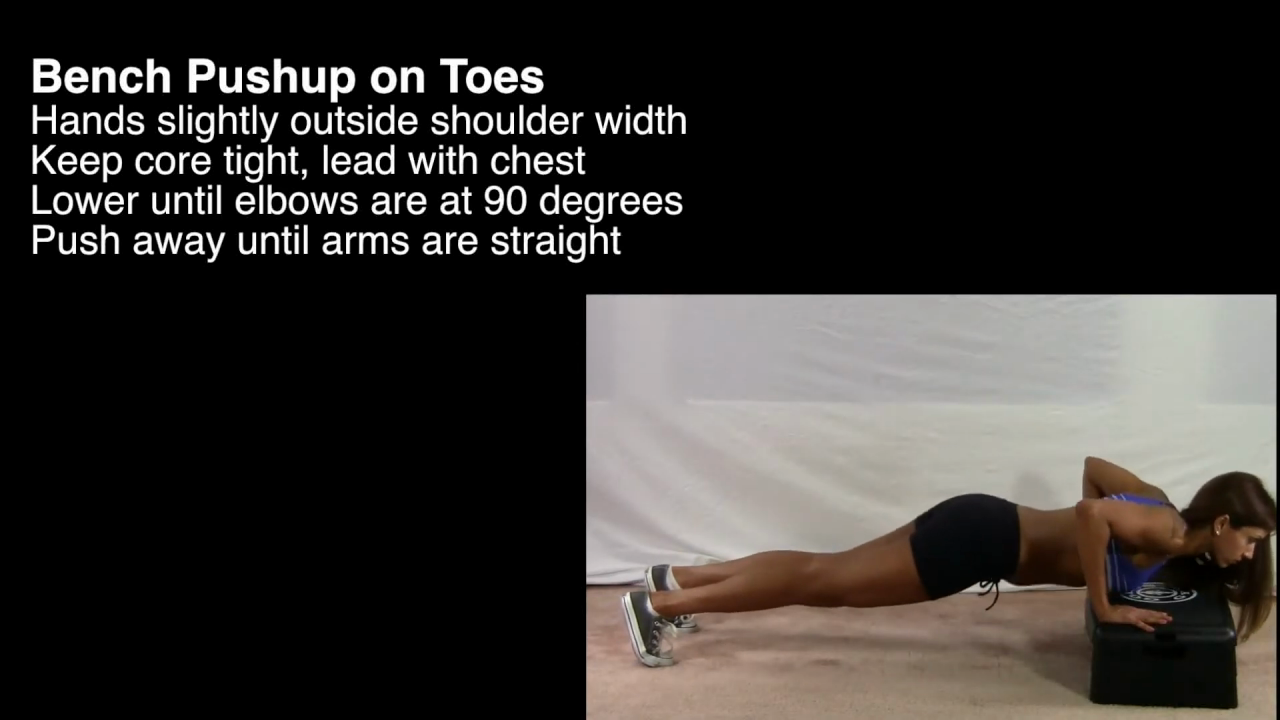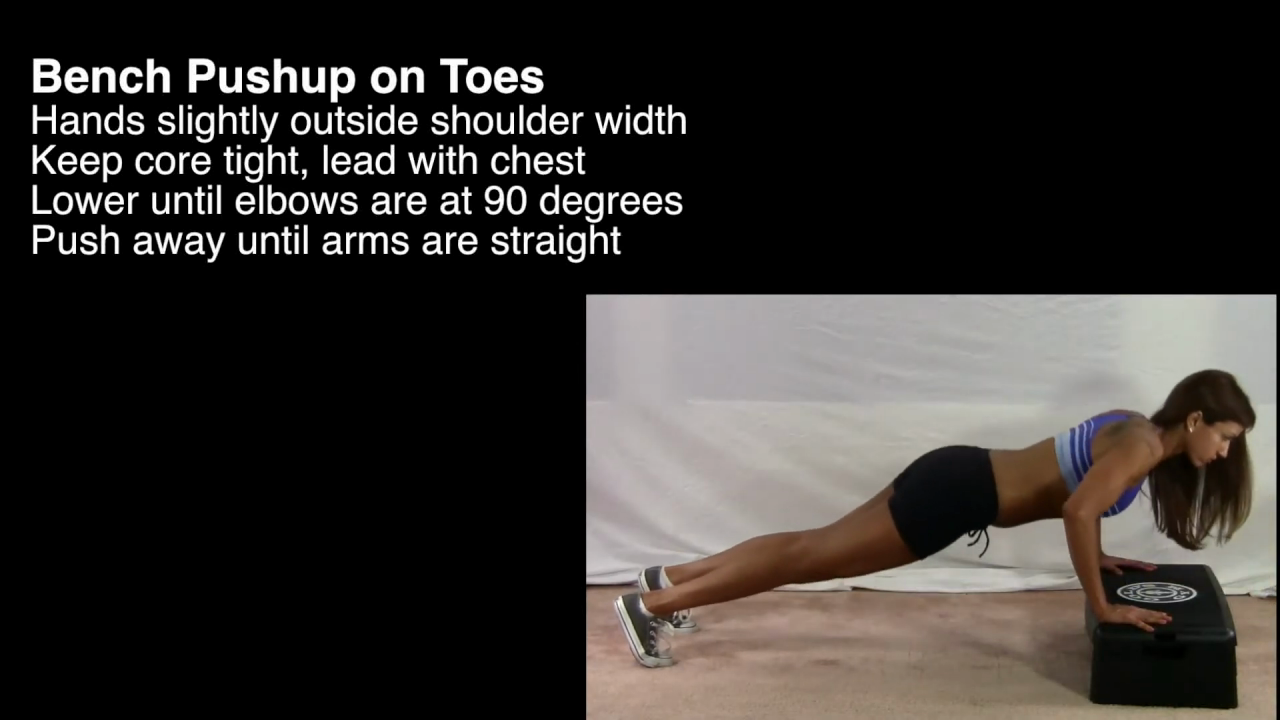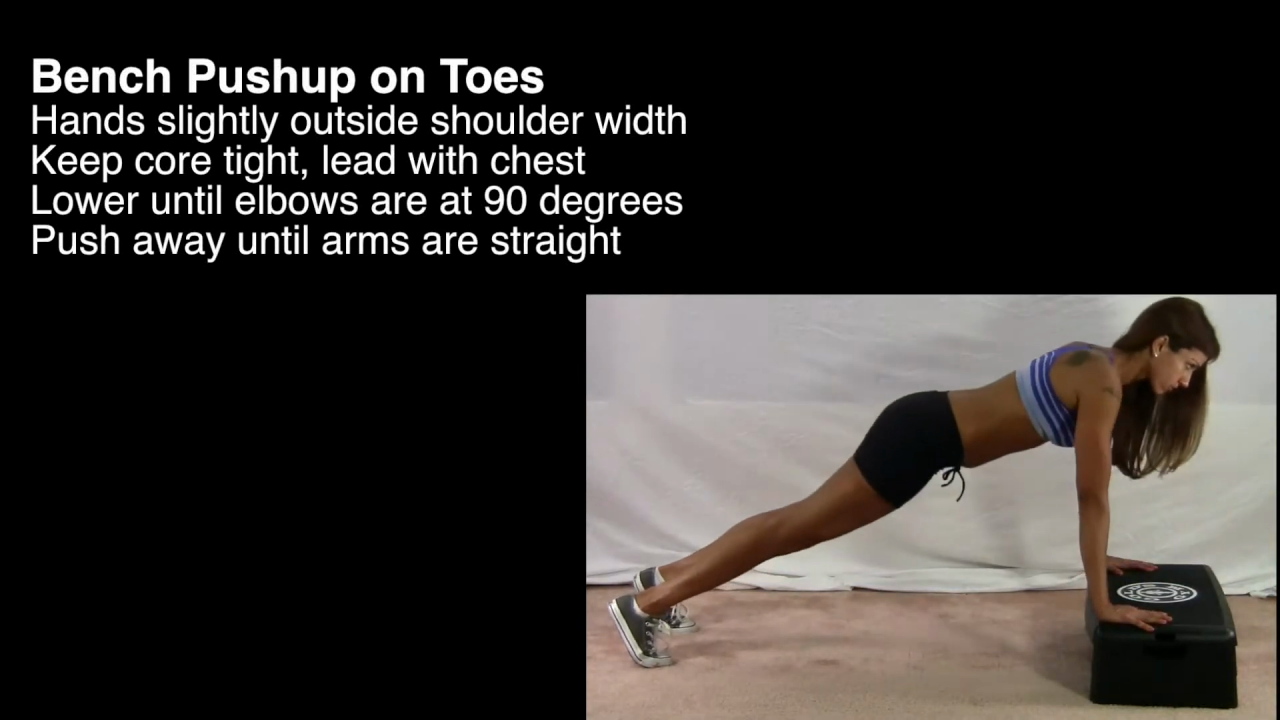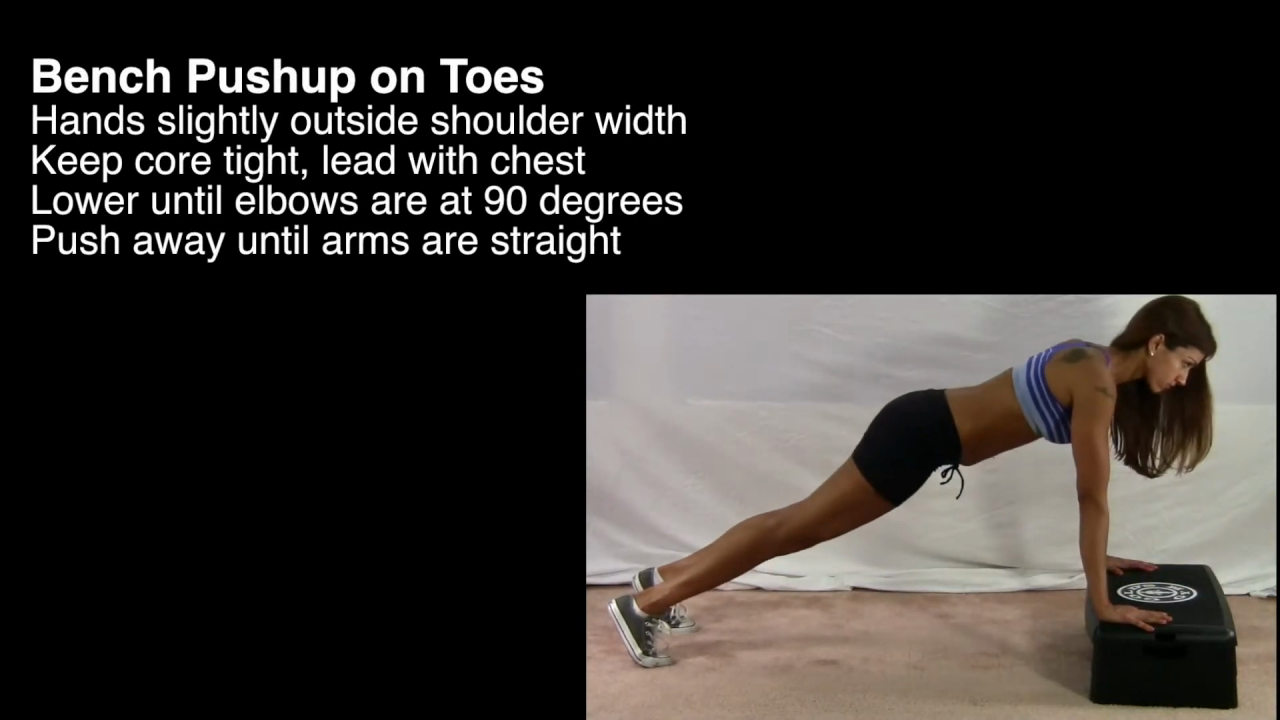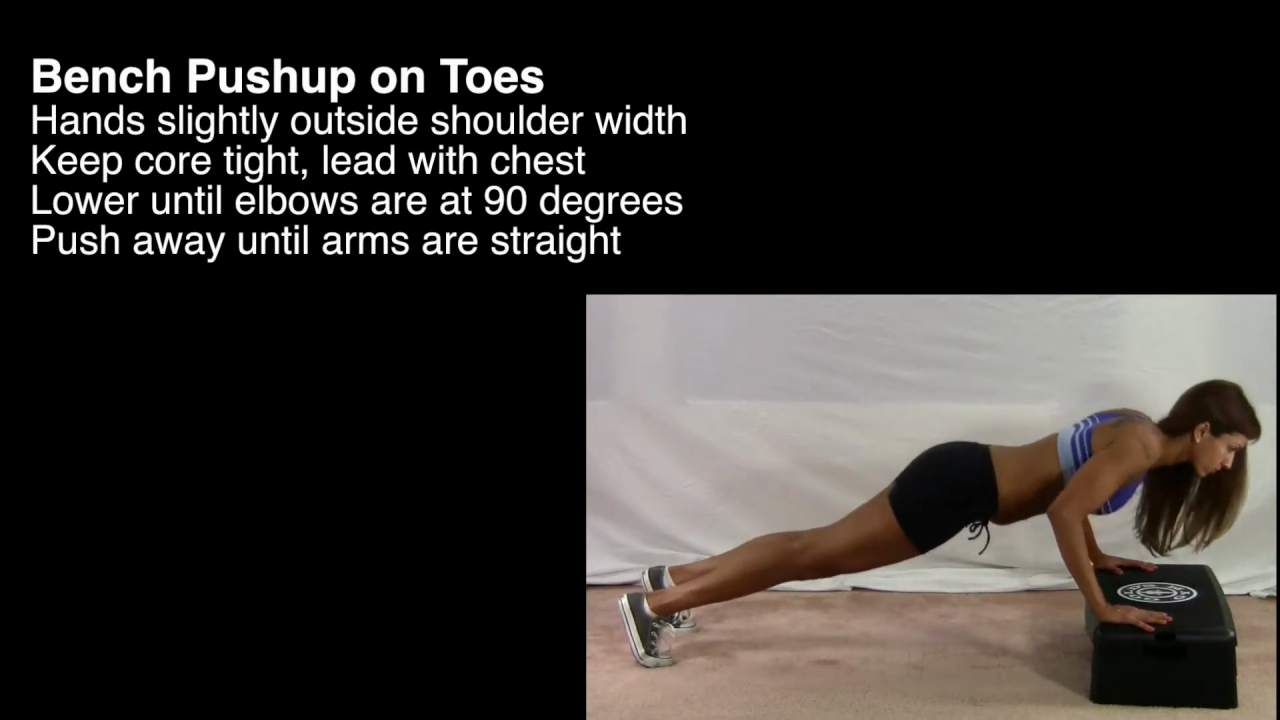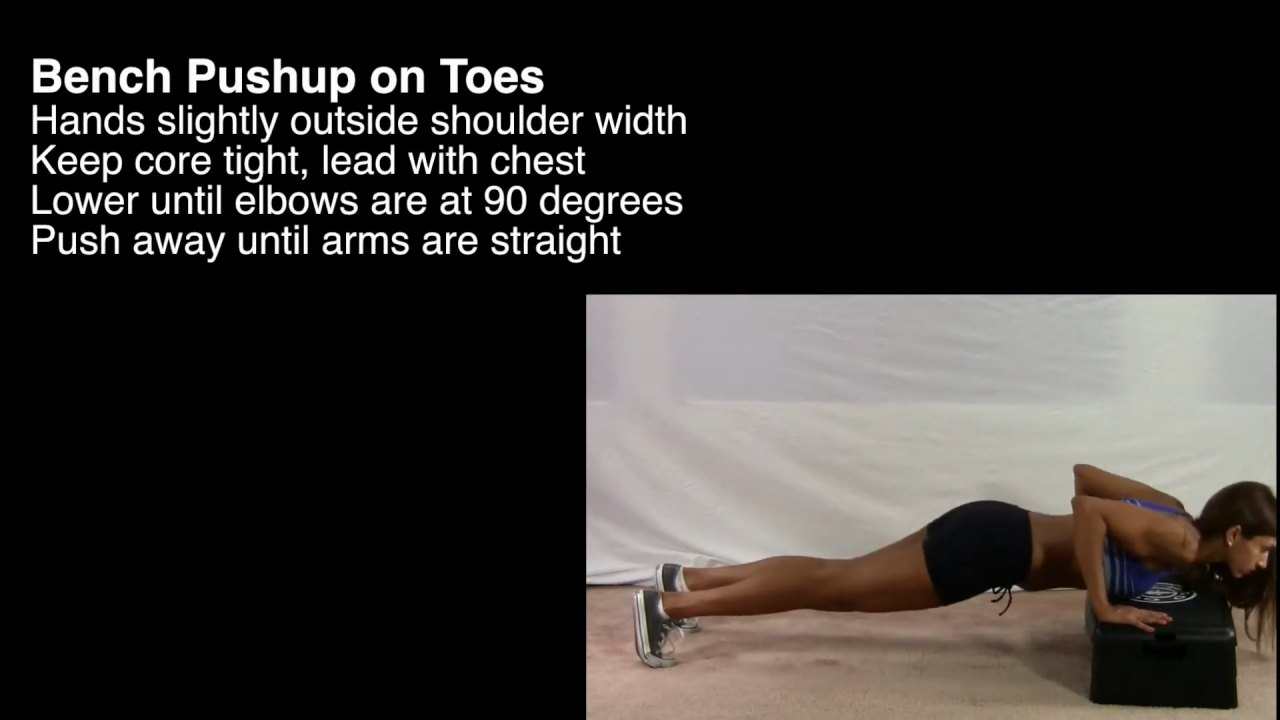
dt=0.5s
person 1, frame 1
left shoulder: (1161, 504)
right shoulder: (1166, 532)
left elbow: (1093, 464)
right elbow: (1090, 514)
right wrist: (1103, 607)
left hip: (982, 525)
right hip: (980, 541)
left knee: (826, 569)
right knee: (822, 581)
left ankle: (675, 578)
right ankle: (659, 604)
person 1, frame 2
left shoulder: (1137, 428)
right shoulder: (1141, 446)
right elbow: (1077, 514)
left wrist: (1097, 557)
right wrist: (1101, 606)
left hip: (955, 477)
right hip: (957, 494)
left knee: (813, 545)
right knee: (809, 558)
left ankle: (668, 578)
right ankle: (650, 604)
person 1, frame 3
left shoulder: (1101, 365)
right shoulder: (1104, 383)
left elbow: (1089, 488)
right elbow: (1093, 497)
left wrist: (1099, 557)
right wrist: (1102, 603)
left hip: (929, 424)
right hip: (925, 436)
left knee: (796, 521)
right knee: (795, 528)
left ankle: (662, 580)
right ankle: (645, 604)
person 1, frame 4
left shoulder: (1099, 364)
right shoulder: (1098, 384)
left elbow: (1088, 494)
right elbow: (1092, 498)
left wrist: (1098, 557)
right wrist: (1103, 603)
left hip: (927, 423)
right hip: (922, 434)
left knee: (797, 522)
right knee: (795, 530)
left ankle: (661, 581)
right ankle: (642, 605)
person 1, frame 5
left shoulder: (1142, 431)
right shoulder: (1139, 447)
right elbow: (1061, 514)
left wrist: (1099, 557)
right wrist: (1103, 608)
left hip: (961, 472)
right hip: (959, 487)
left knee: (814, 545)
right knee: (813, 557)
left ankle: (672, 578)
right ankle: (655, 605)
person 1, frame 6
left shoulder: (1173, 511)
right shoulder: (1178, 542)
left elbow: (1083, 472)
right elbow: (1089, 511)
right wrist: (1103, 605)
left hip: (992, 530)
right hip: (990, 547)
left knee: (837, 573)
right knee: (832, 587)
left ankle: (684, 580)
right ankle: (666, 606)
